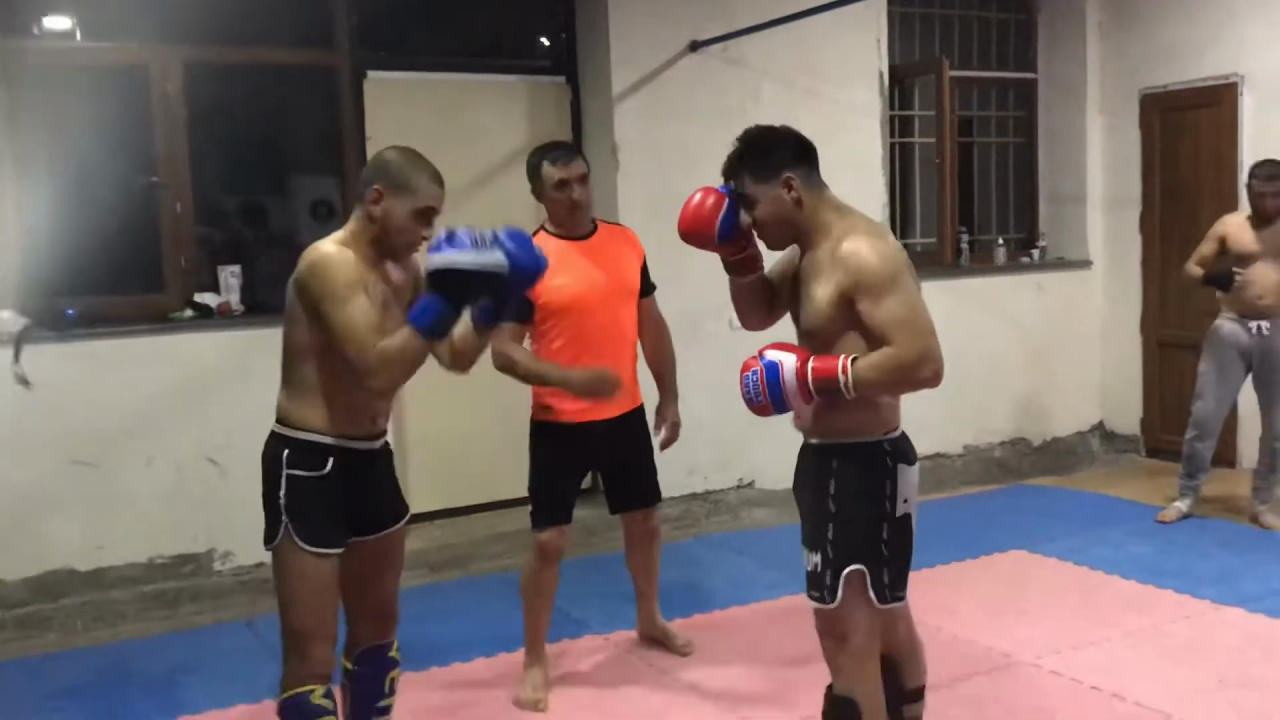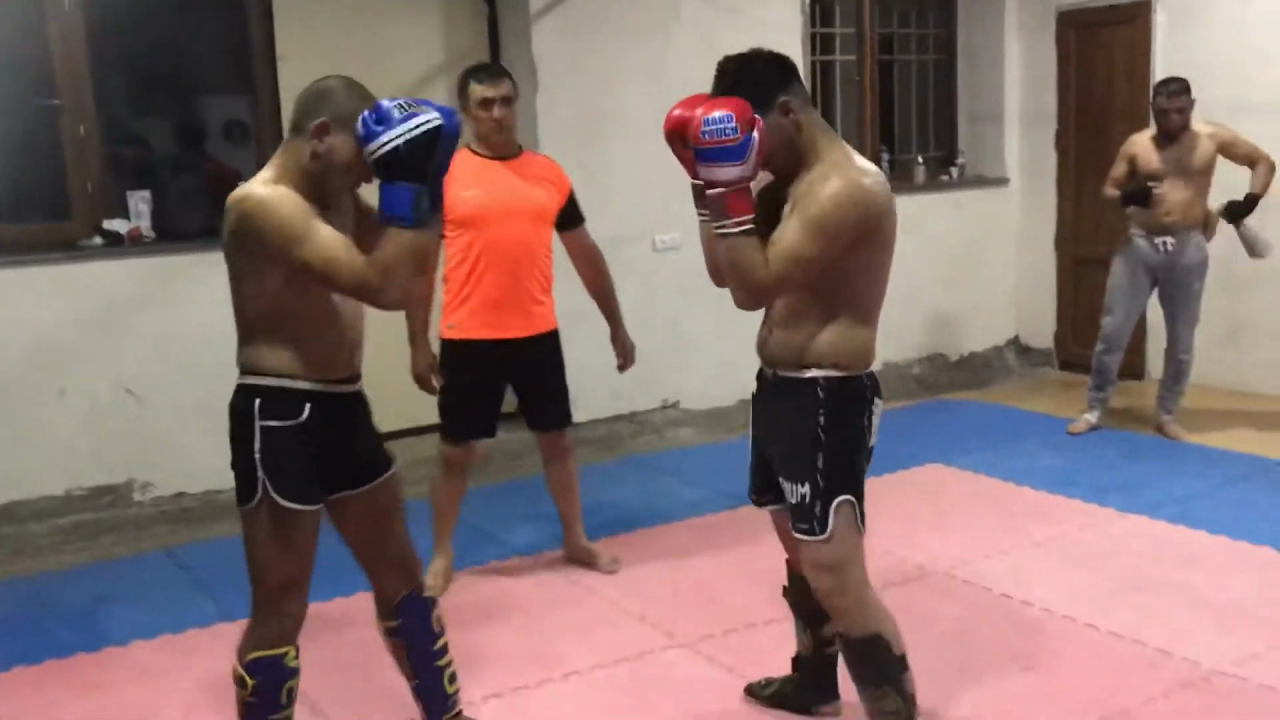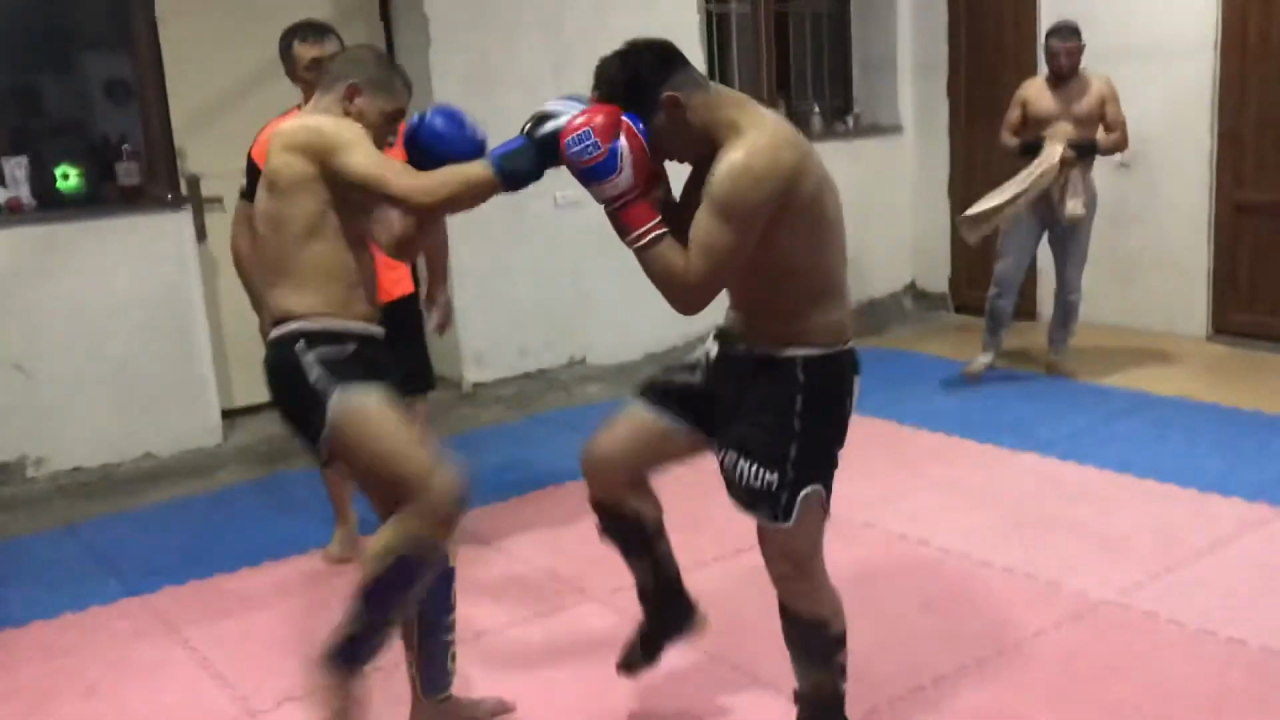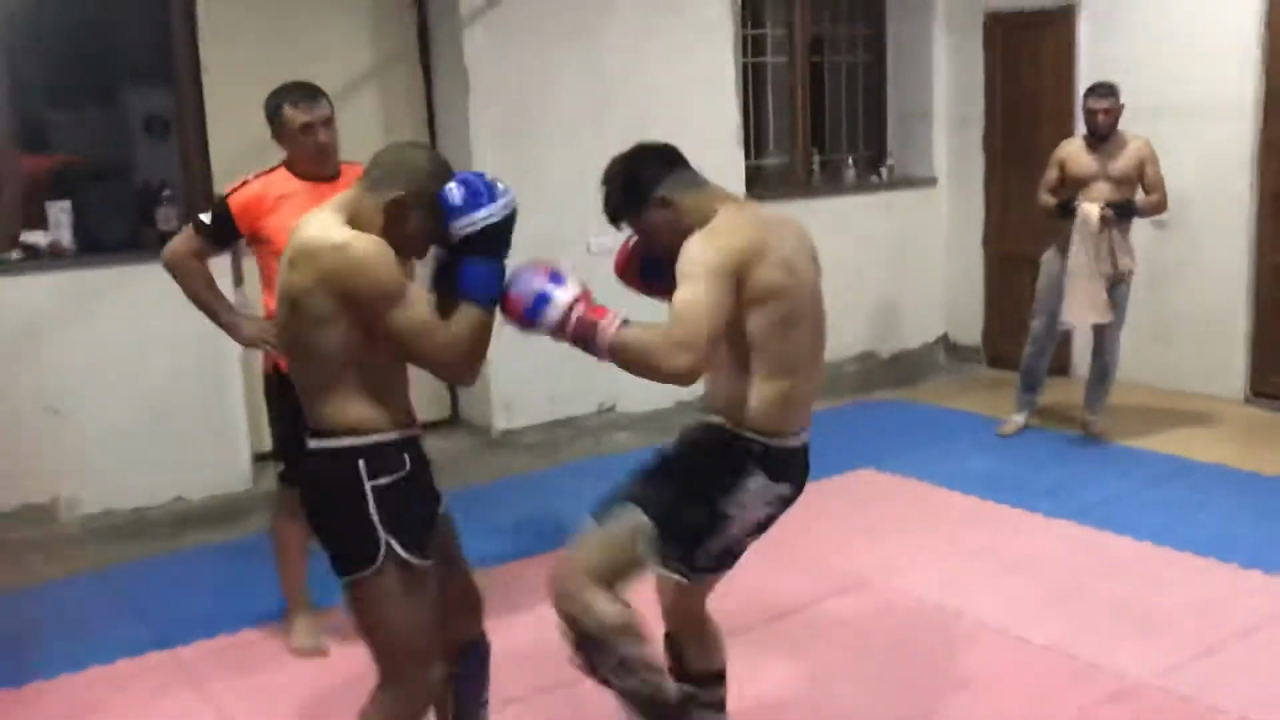
dt=0.7s
person 1, frame 1
left shoulder: (862, 252)
right shoulder: (810, 251)
left elbow: (923, 362)
right elbow: (757, 314)
left wrist: (813, 374)
right wrist: (737, 252)
left hip: (863, 467)
right hip: (836, 460)
left knee: (847, 637)
right knee: (883, 623)
person 1, frame 2
left shoulder: (847, 187)
right shoulder: (789, 181)
left elbow: (754, 288)
right elbow: (724, 274)
left wrist: (729, 187)
right wrist: (709, 185)
left hip: (829, 401)
right hip: (783, 388)
left knee: (839, 580)
right knee: (803, 550)
person 1, frame 3
left shoulder: (755, 157)
right shoulder: (728, 142)
left elbow: (689, 288)
right elbow: (686, 246)
left wrist: (623, 196)
right wrist: (644, 177)
left hip: (800, 377)
right hip: (742, 353)
left knee: (792, 562)
right knee: (606, 458)
right ankle: (667, 607)
person 1, frame 4
left shoulder: (712, 244)
right shoulder: (782, 232)
left elbow: (683, 361)
left wrist: (575, 316)
right wrist: (676, 290)
left hip: (739, 458)
right hip: (774, 455)
left knee: (574, 582)
right knee: (680, 601)
person 2, frame 1
left shoulder: (404, 270)
right shoulder: (328, 264)
left elbow: (455, 359)
right elbow: (377, 371)
left wrist: (493, 299)
right wrist: (445, 297)
left hip: (371, 460)
right hip: (309, 468)
left knee: (377, 633)
right knee: (311, 658)
person 2, frame 2
left shoulder: (339, 193)
right shoulder: (261, 205)
left elbow: (405, 268)
right elbow: (384, 287)
left wrist: (418, 177)
right wrist: (401, 181)
left hip: (343, 409)
right hip: (280, 418)
left knee: (401, 572)
right knee: (281, 614)
person 2, frame 3
left shoulder: (331, 162)
right shoulder: (315, 135)
left elbow: (397, 240)
right elbow: (421, 189)
right wrist: (525, 155)
left hip: (347, 358)
right hip: (316, 361)
left knee: (424, 525)
right knee: (442, 491)
person 2, frame 4
left shoulder: (326, 232)
right shoulder: (351, 255)
left elbow: (421, 330)
right elbow: (458, 362)
left wrist: (456, 260)
right wrist: (481, 253)
left hip: (365, 467)
right hip: (364, 476)
left knee: (462, 622)
person 3, frame 1
left shoulder: (626, 243)
left elbow: (651, 324)
right elbow: (503, 352)
left wrist: (669, 397)
right wrist: (569, 378)
left hip: (626, 413)
right hip: (560, 423)
left knee: (644, 522)
right knee: (549, 541)
left ankle: (650, 620)
right ankle: (535, 660)
person 3, frame 2
left shoulder: (549, 173)
right shoulder: (441, 174)
left elbow: (584, 251)
left wrist: (617, 326)
right wrist: (418, 342)
left hip: (537, 335)
right hip: (467, 339)
left knee: (558, 441)
right knee: (457, 453)
left ankle: (576, 542)
right ankle: (441, 557)
person 3, frame 3
right shoulder: (275, 142)
right elbow: (245, 230)
left wrist: (439, 285)
left hip: (395, 300)
left knee: (410, 413)
right ankle: (346, 526)
person 3, frame 4
right shoulder: (256, 197)
right elbow: (181, 255)
right wrist: (236, 321)
right hip: (298, 370)
right knee: (298, 494)
right ankle: (298, 613)
person 4, frame 1
right shoulder: (1229, 226)
right elbow: (1191, 267)
right wrist: (1210, 277)
right hip: (1231, 330)
right knee: (1205, 416)
right ankle: (1186, 497)
person 4, frame 2
left shoulder: (1214, 138)
right shoulder: (1136, 144)
left elbow: (1264, 163)
right elbow: (1108, 189)
left wrist: (1250, 200)
right wrist: (1128, 196)
left hip: (1187, 249)
right hip: (1139, 246)
left knee: (1181, 340)
right knee: (1113, 331)
left ankle: (1166, 414)
right ankle: (1094, 409)
person 4, frame 3
left shoulder: (1101, 88)
right shoulder: (1028, 90)
left elbow: (1120, 138)
right elbow: (1005, 137)
left wrist: (1088, 147)
right wrist: (1026, 146)
left knee: (1070, 282)
right knee: (1006, 274)
left ankle: (1057, 354)
right ankle: (989, 350)
person 4, frame 4
left shoulder: (1140, 149)
right shoulder: (1066, 150)
left elbow: (1159, 200)
right elbow: (1044, 196)
left wrist: (1127, 208)
right wrist: (1062, 207)
left hip: (1112, 256)
right hip: (1067, 251)
left knee: (1107, 340)
right knee: (1041, 332)
left ankle: (1092, 414)
right ankle: (1023, 410)
